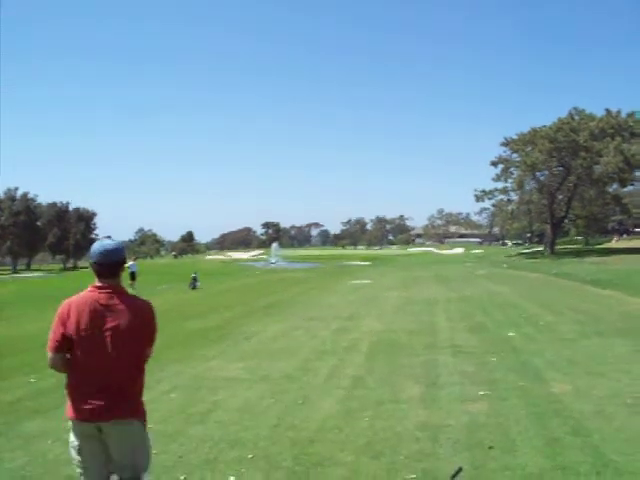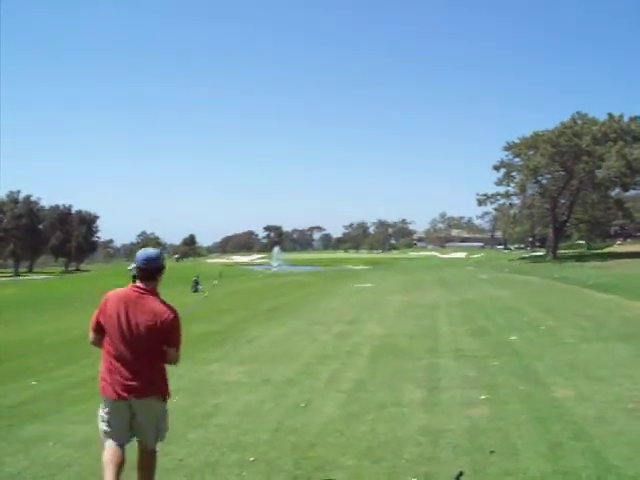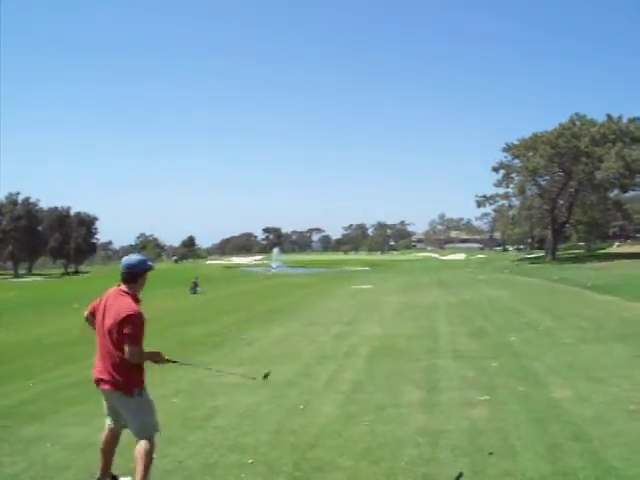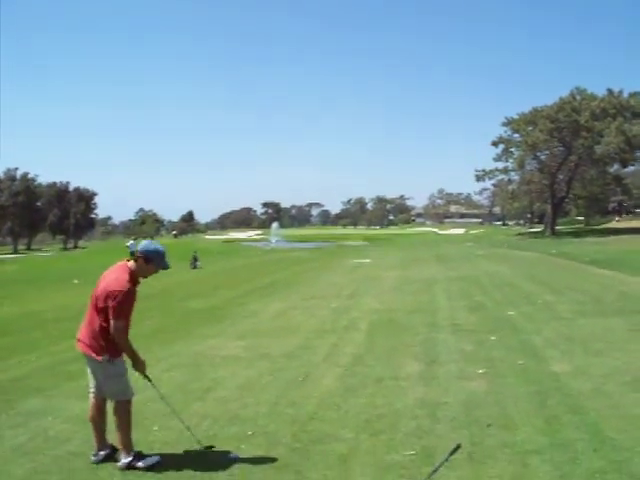
dt=0.7s
person 1, frame 1
left shoulder: (70, 307)
right shoulder: (142, 309)
left elbow: (55, 361)
right elbow: (145, 355)
left hip: (83, 412)
right hip: (125, 411)
person 1, frame 2
left shoulder: (110, 299)
right shoulder: (166, 313)
left elbow: (94, 339)
right elbow: (172, 358)
left hip: (113, 387)
right hip: (149, 390)
left knee: (113, 443)
right knee: (148, 445)
person 1, frame 3
left shoulder: (108, 295)
right shoulder: (132, 312)
left elbow: (88, 317)
right elbow: (132, 356)
right wrist: (154, 356)
left hip: (105, 377)
right hip: (125, 382)
left knee: (114, 426)
right knee: (146, 436)
person 1, frame 4
left shoulder: (121, 267)
right shoulder: (123, 288)
right elbow: (117, 331)
right wrist: (135, 359)
left hip: (91, 342)
right hip: (104, 348)
left knee: (98, 397)
right knee: (123, 399)
left ankle: (102, 448)
right ankle: (127, 455)
